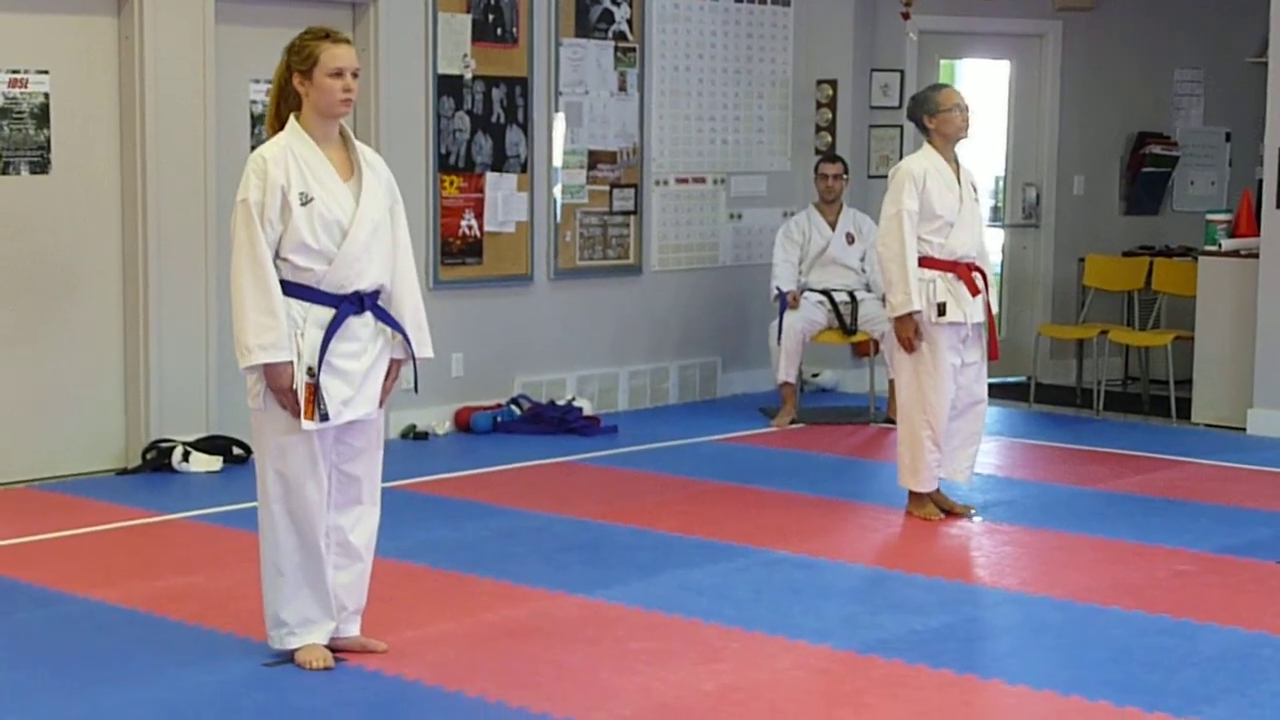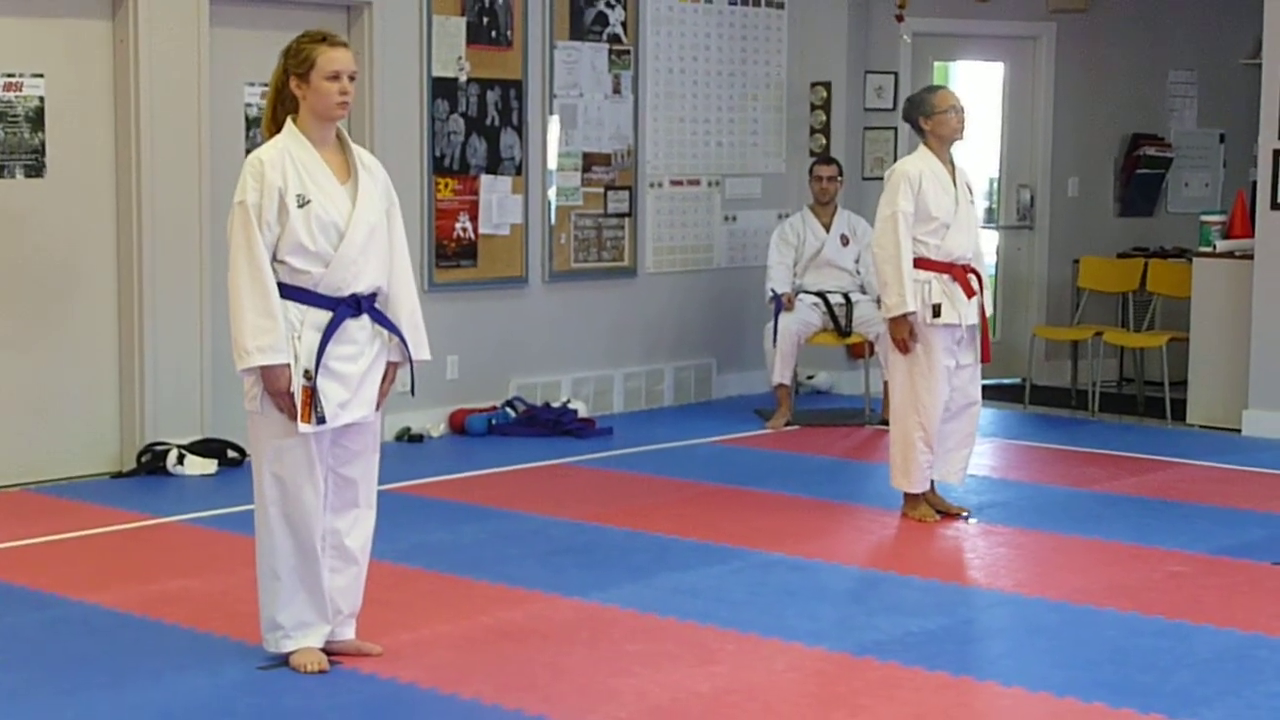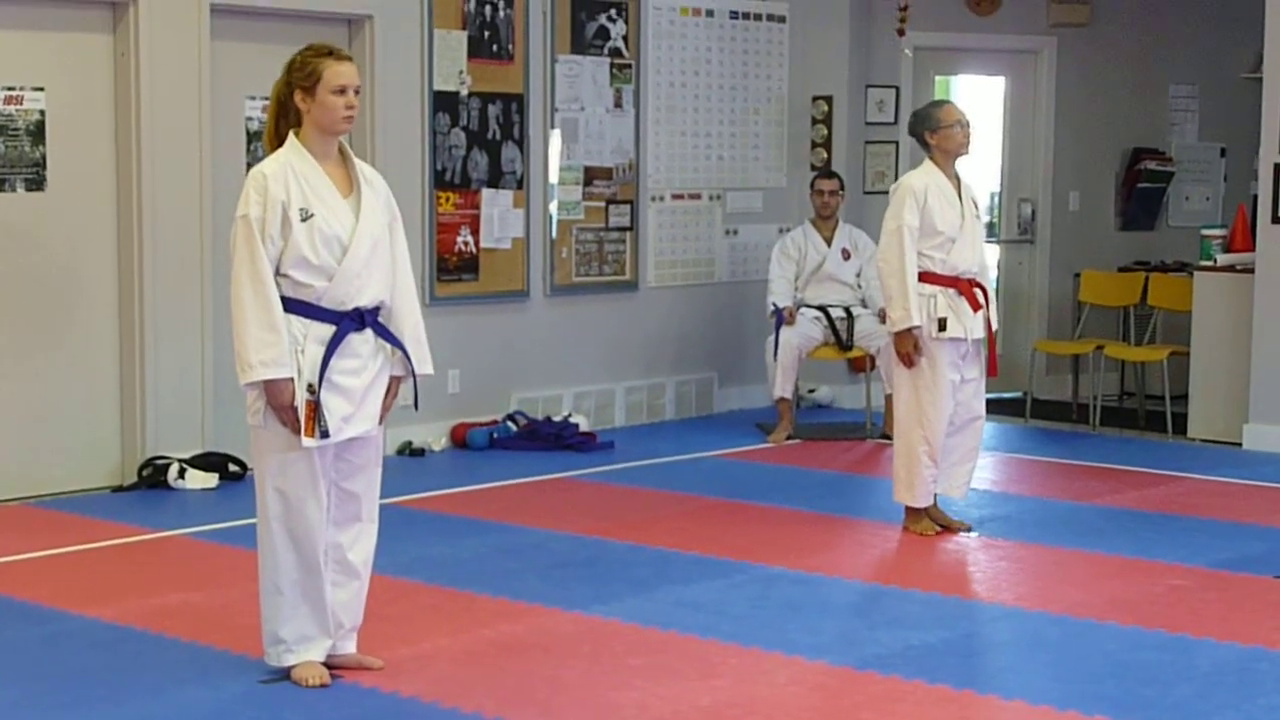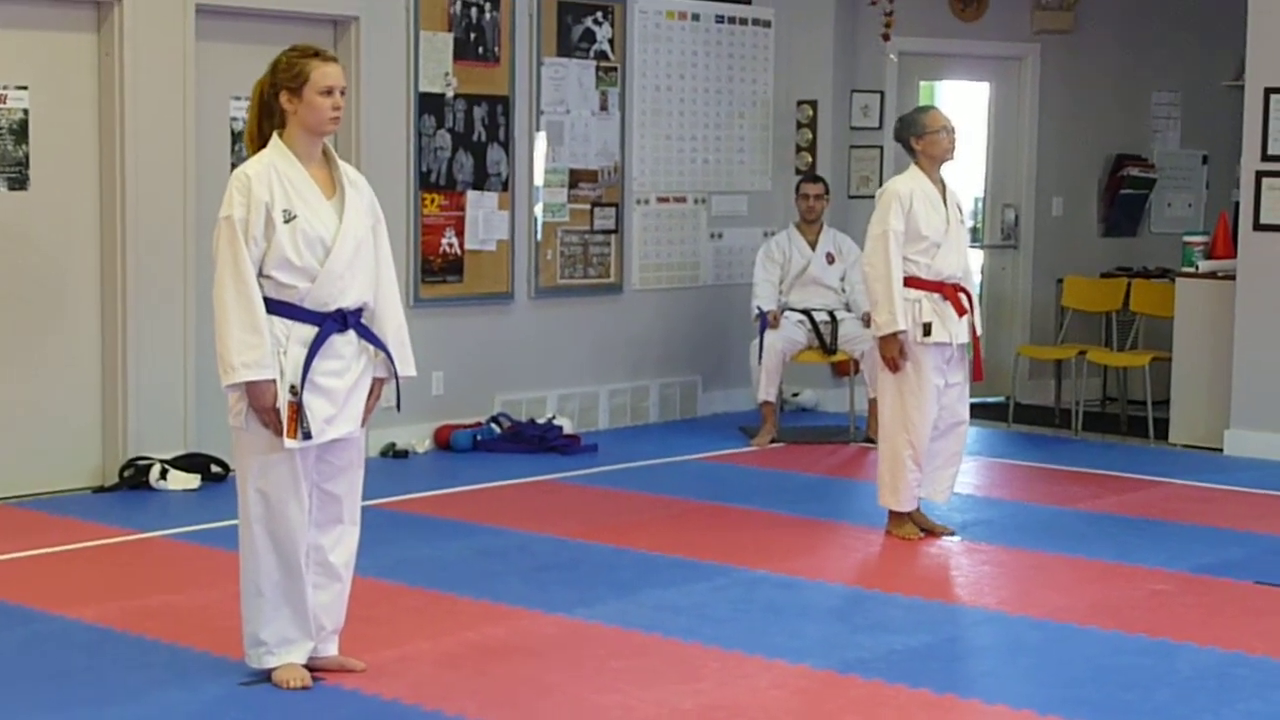
dt=0.4s
person 1, frame 1
left shoulder: (372, 166)
right shoulder: (272, 164)
left elbow: (395, 259)
right elbow: (254, 267)
left wrist: (396, 346)
right wrist: (272, 358)
left hip: (361, 342)
right hip: (300, 341)
left knee: (355, 489)
right knee: (298, 489)
left ankle: (340, 621)
right ankle: (300, 628)
person 1, frame 2
left shoulder: (369, 169)
right shoulder: (269, 166)
left elbow: (392, 261)
right elbow: (251, 268)
left wrist: (394, 347)
right wrist: (270, 358)
left hip: (358, 346)
right hip: (297, 343)
left knee: (351, 491)
right knee: (295, 492)
left ankle: (335, 623)
right ankle: (296, 631)
person 1, frame 3
left shoulder: (370, 183)
right shoulder: (272, 180)
left elbow: (395, 275)
right elbow: (254, 283)
left wrist: (396, 361)
right wrist: (273, 373)
left hip: (360, 359)
right hip: (300, 357)
left knee: (353, 506)
right knee: (297, 507)
left ankle: (337, 637)
right ankle: (298, 645)
person 1, frame 4
left shoulder: (354, 184)
right shoulder: (255, 181)
left elbow: (378, 276)
right elbow: (238, 283)
left wrist: (379, 363)
right wrist: (256, 375)
left hip: (343, 361)
right hip: (284, 359)
left knee: (335, 508)
right knee: (280, 508)
left ankle: (319, 639)
right ankle: (279, 647)
person 2, frame 1
left shoulder: (965, 174)
right shoulder: (912, 171)
right elbow: (894, 243)
left wrist: (984, 298)
right wrist: (903, 309)
left hip: (967, 297)
right hip: (931, 297)
left knee: (969, 397)
right knee: (929, 397)
left ankle: (937, 487)
right ankle: (918, 494)
person 2, frame 2
left shoulder: (960, 176)
right shoulder: (908, 172)
right elbow: (890, 244)
left wrist: (978, 301)
right wrist: (898, 310)
left hip: (961, 298)
right hip: (926, 298)
left knee: (962, 399)
right knee: (922, 399)
left ankle: (931, 488)
right ankle: (913, 494)
person 2, frame 3
left shoulder: (965, 190)
right shoulder: (913, 186)
right elbow: (895, 258)
left wrist: (984, 314)
right wrist: (904, 324)
left hip: (966, 312)
right hip: (931, 311)
left knee: (966, 413)
right knee: (926, 412)
left ankle: (933, 503)
right ankle: (915, 509)
person 2, frame 4
left shoulder: (950, 195)
right shoulder: (899, 191)
right elbow: (880, 262)
left wrist: (968, 319)
right wrist: (889, 328)
left hip: (951, 318)
right hip: (916, 317)
left knee: (949, 417)
right knee: (910, 417)
left ankle: (916, 507)
right ankle: (898, 513)
person 3, frame 1
left shoulder: (863, 224)
right shoulder: (796, 225)
left elbow: (877, 266)
right elbow: (784, 264)
right wrist: (788, 290)
left hip: (857, 299)
right hip: (814, 299)
right knee: (786, 326)
left ankle: (895, 404)
right ankle: (788, 405)
person 3, frame 2
left shoulder: (858, 226)
right shoulder: (791, 227)
left elbow: (871, 268)
right elbow: (779, 267)
right wrist: (783, 292)
left hip: (852, 300)
right hip: (809, 301)
right knee: (782, 328)
left ankle: (890, 405)
right ankle: (784, 406)
person 3, frame 3
left shoulder: (859, 240)
right shoulder: (793, 241)
left elbow: (873, 281)
right elbow: (780, 281)
left wrist: (884, 307)
right wrist: (785, 306)
left hip: (853, 314)
right hip: (810, 315)
left knee: (893, 338)
right knee: (784, 341)
left ankle: (891, 419)
right ankle: (785, 420)
person 3, frame 4
left shoulder: (843, 244)
right shoulder: (777, 245)
left elbow: (857, 286)
right elbow: (764, 285)
left wrist: (867, 311)
right wrist: (769, 310)
left hip: (836, 318)
right hip: (794, 318)
left knee: (876, 342)
right knee: (768, 344)
left ankle: (874, 424)
right ankle: (769, 424)
